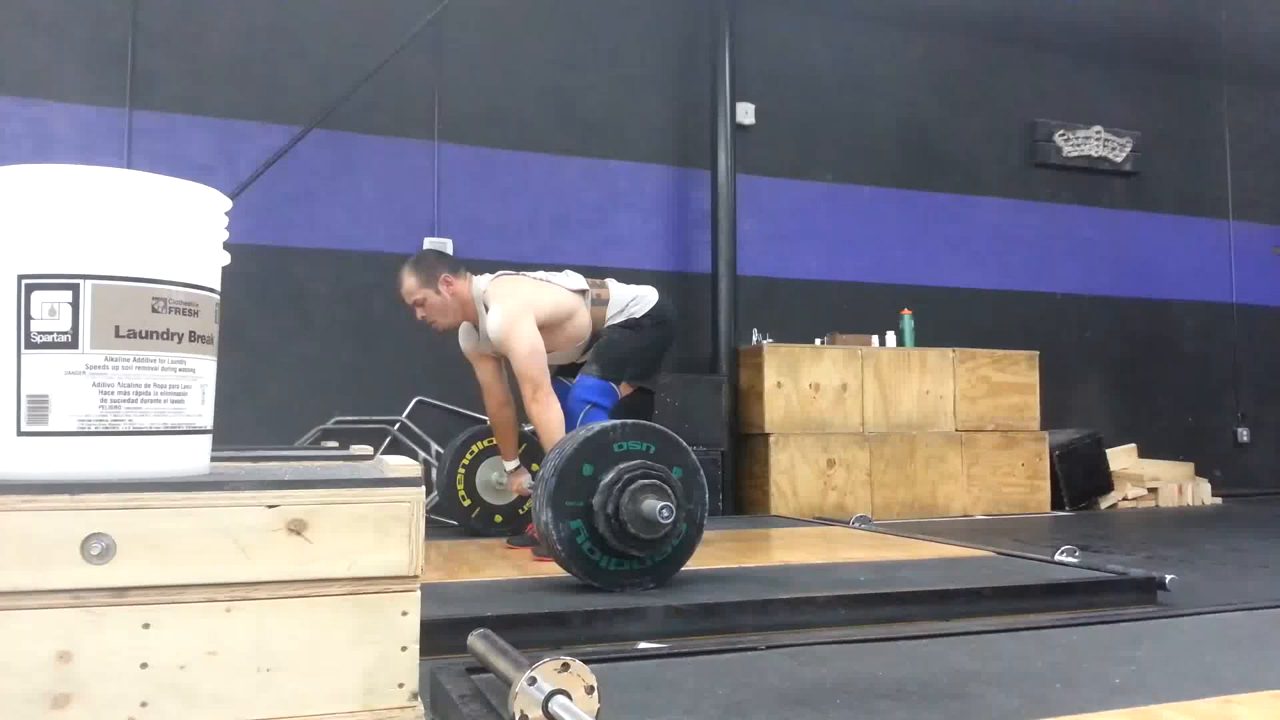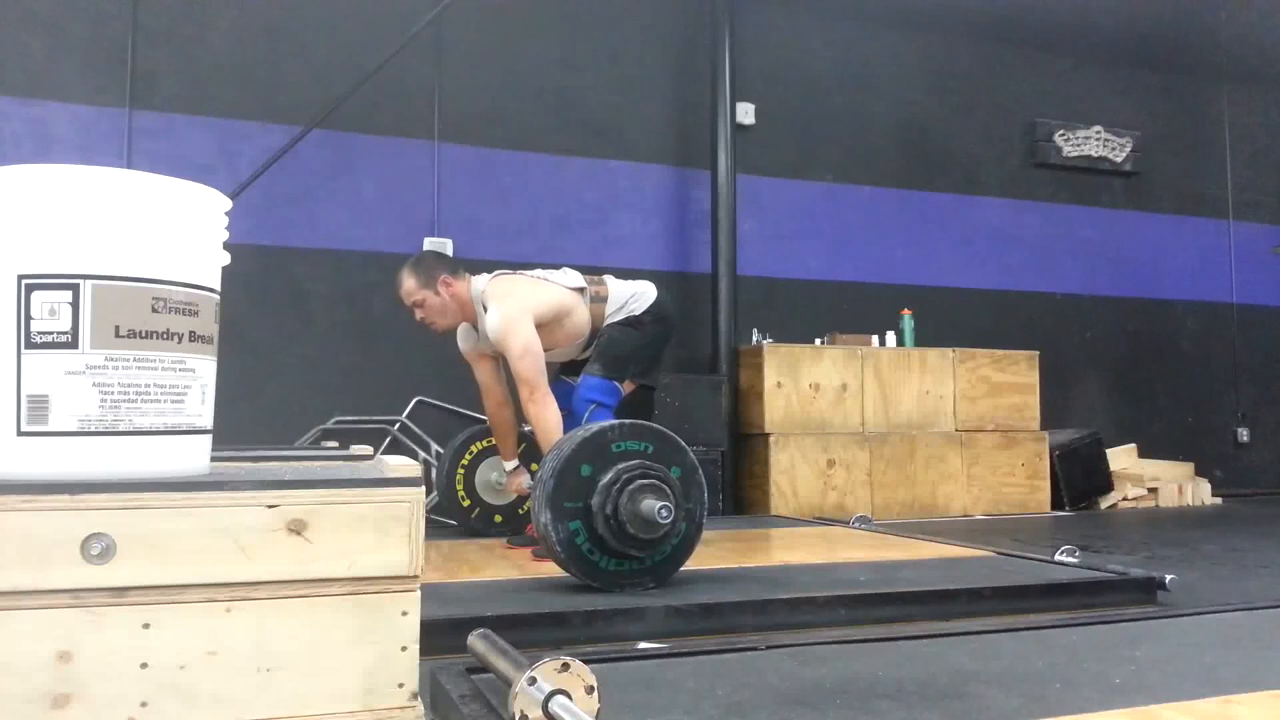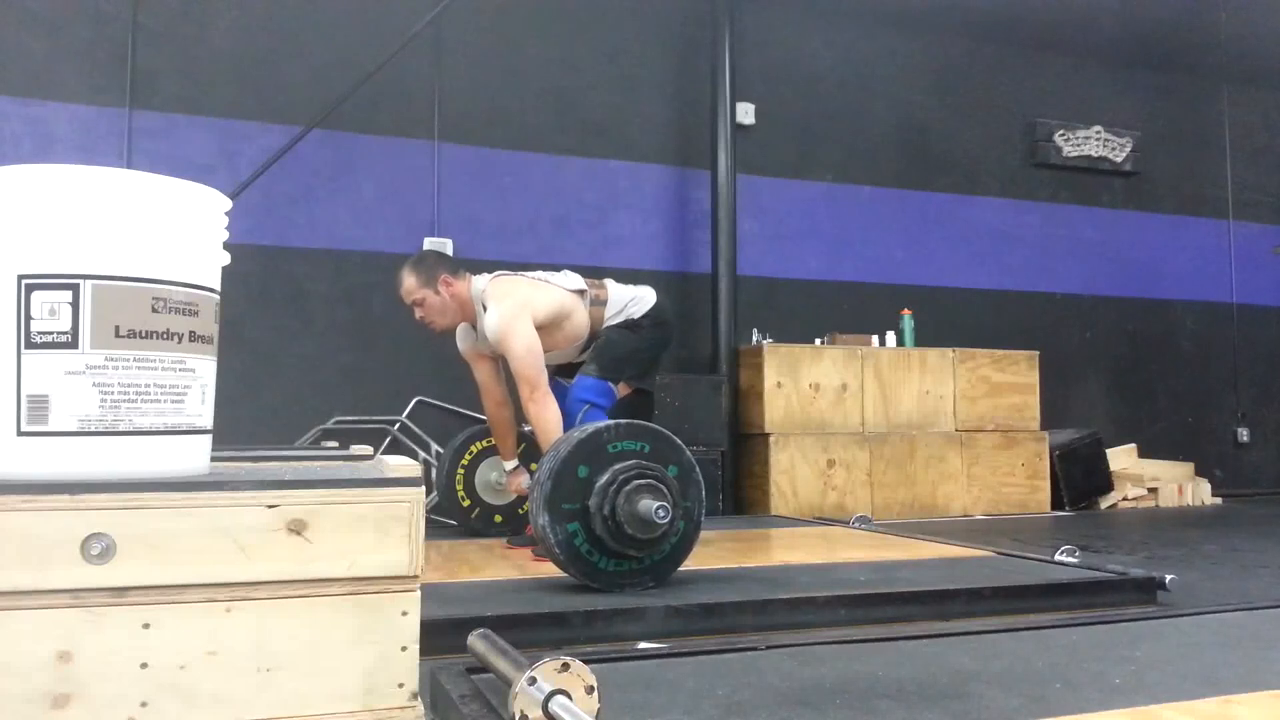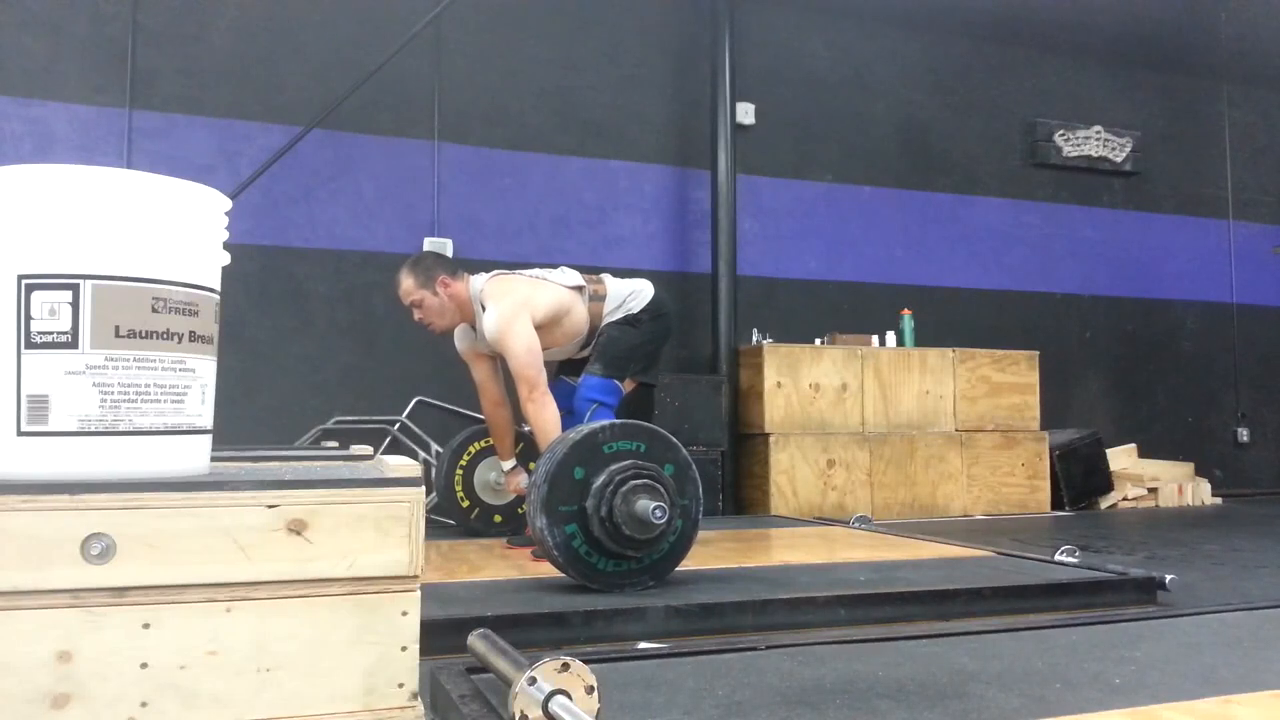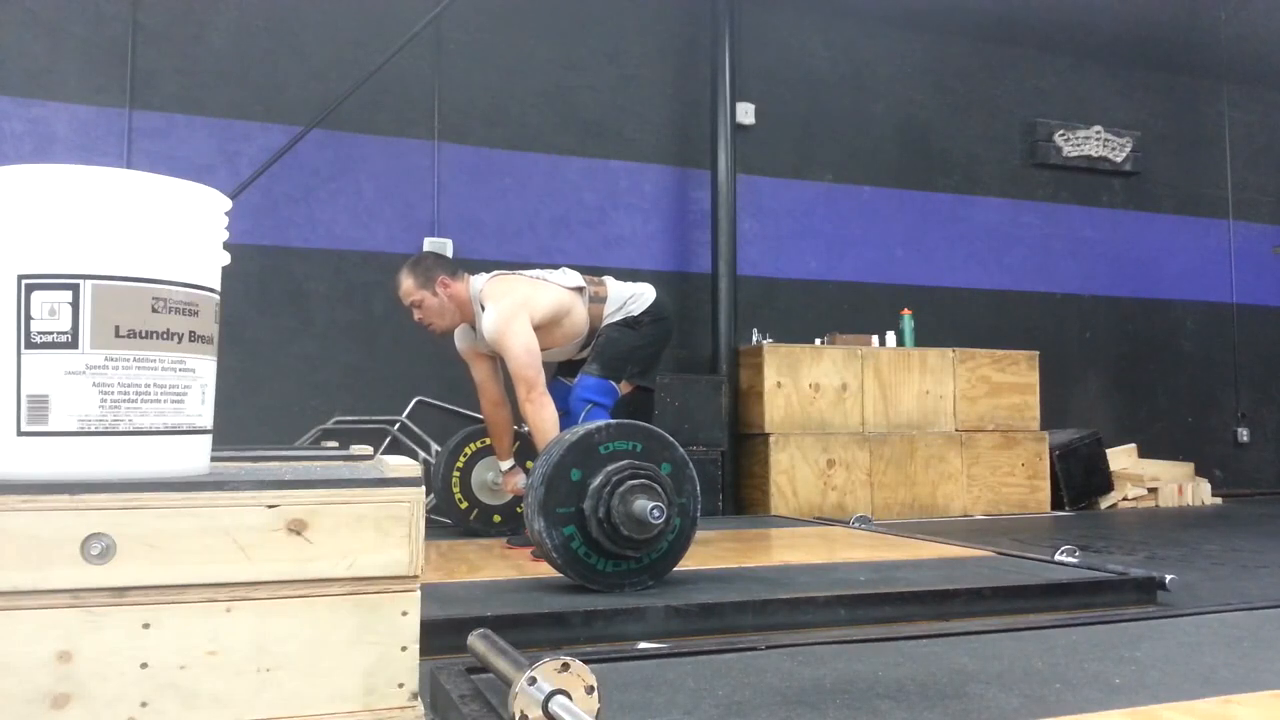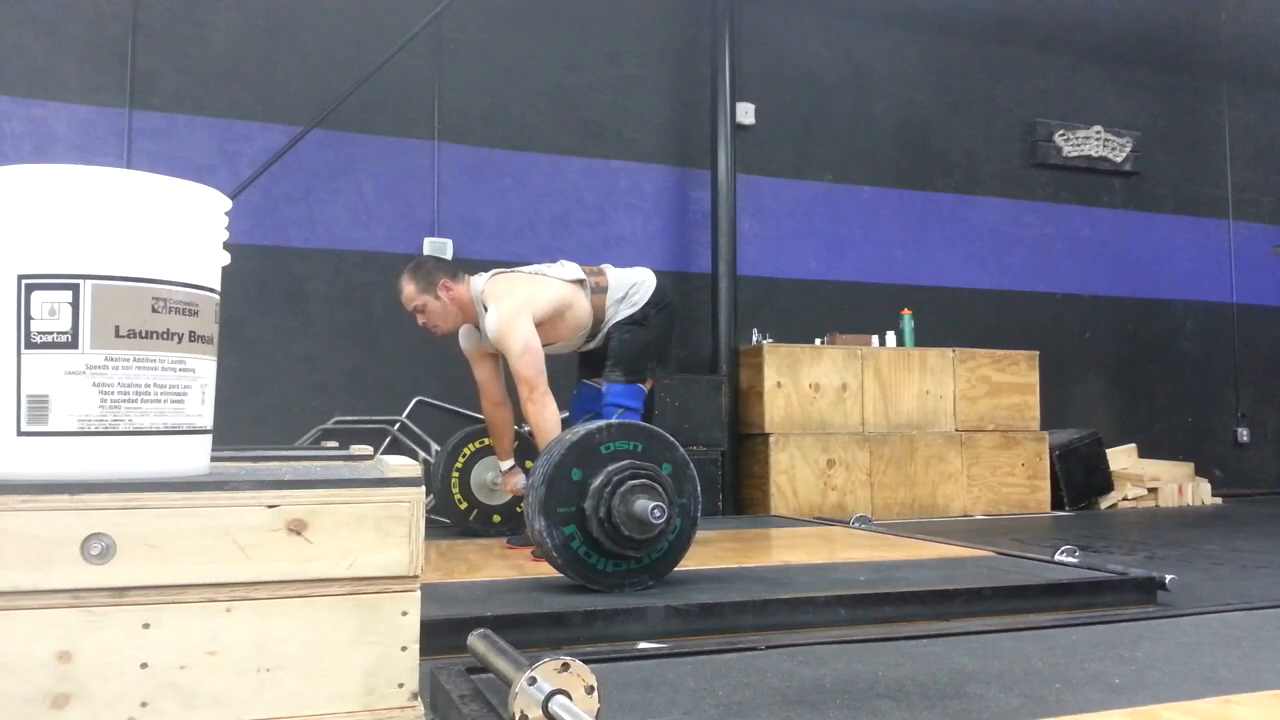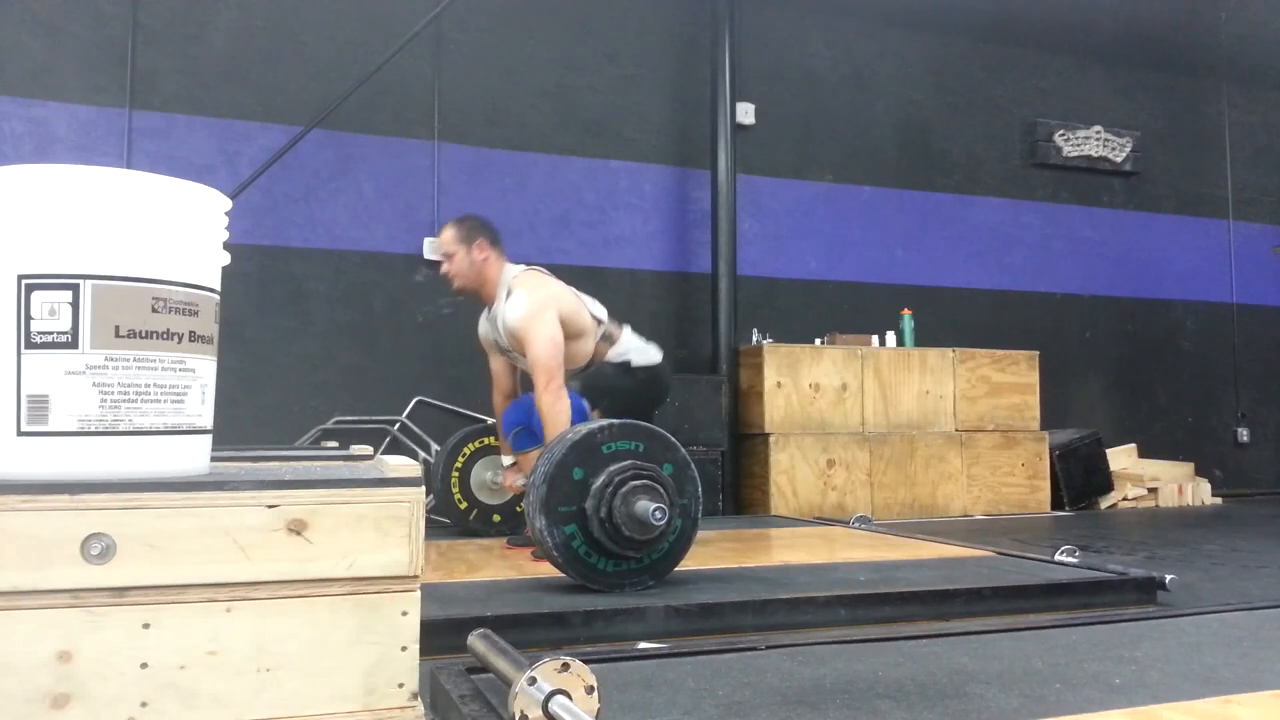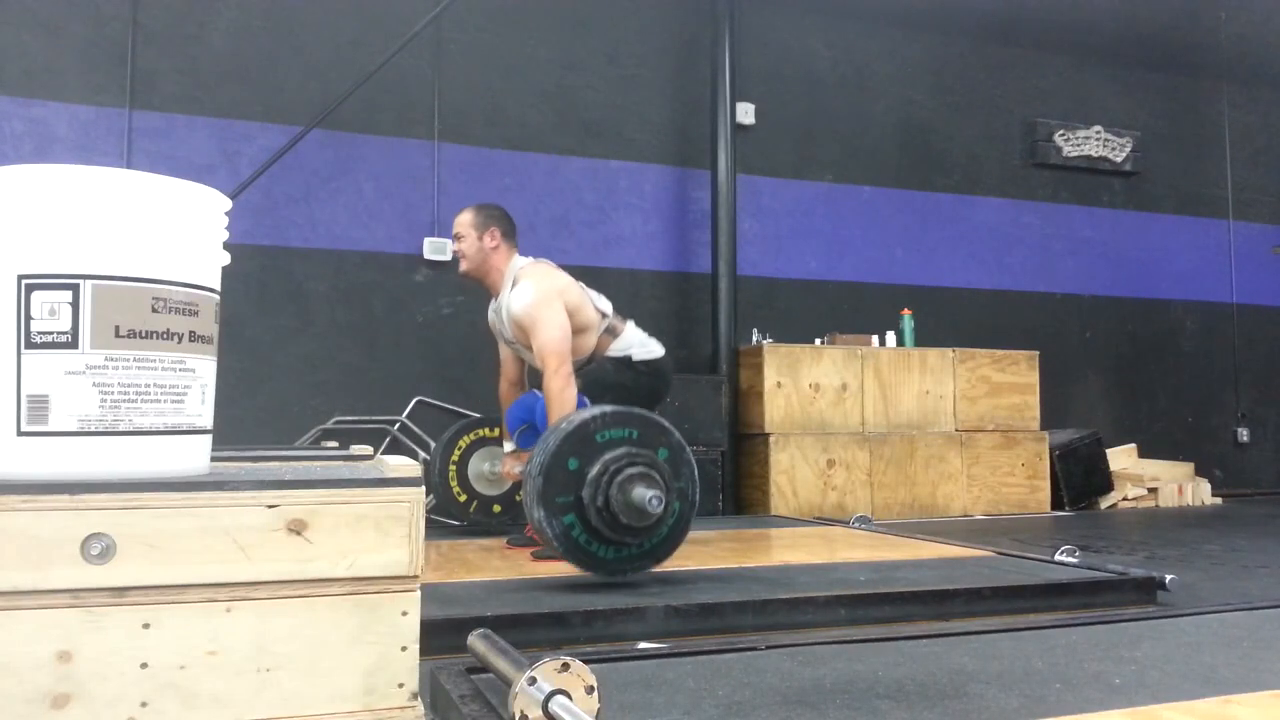
dt=0.3s
person 1, frame 1
left shoulder: (505, 313)
right shoulder: (471, 333)
left elbow: (539, 397)
right elbow: (498, 402)
right wrist: (513, 467)
left hip: (643, 318)
right hip: (606, 329)
left knee: (586, 401)
right knee: (560, 409)
person 1, frame 2
left shoulder: (504, 313)
right shoulder: (470, 332)
left elbow: (535, 397)
right elbow: (496, 401)
right wrist: (512, 466)
left hip: (643, 315)
right hip: (605, 325)
left knee: (591, 402)
right knee: (561, 407)
person 1, frame 3
left shoulder: (503, 314)
right shoulder: (469, 334)
left elbow: (536, 397)
right elbow: (495, 402)
right wrist: (512, 467)
left hip: (640, 319)
right hip: (603, 330)
left knee: (585, 402)
right knee: (558, 407)
person 1, frame 4
left shoulder: (502, 312)
right shoulder: (467, 334)
left elbow: (535, 396)
right elbow: (493, 401)
right wrist: (510, 466)
left hip: (639, 313)
right hip: (601, 325)
left knee: (592, 401)
right knee: (558, 407)
person 1, frame 5
left shoulder: (500, 313)
right shoulder: (468, 333)
left elbow: (533, 397)
right elbow: (492, 401)
right wrist: (508, 466)
left hip: (640, 316)
right hip: (602, 326)
left knee: (589, 401)
right knee: (560, 409)
person 1, frame 6
left shoulder: (503, 312)
right shoulder: (472, 331)
left elbow: (536, 396)
right elbow: (494, 401)
right wrist: (508, 466)
left hip: (642, 306)
right hip: (607, 319)
left knee: (617, 405)
right knee: (585, 412)
person 1, frame 7
left shoulder: (527, 300)
right shoulder: (490, 318)
left elbow: (551, 388)
right elbow: (503, 393)
right wrist: (512, 465)
left hip: (638, 372)
right hip: (604, 374)
left knee: (546, 418)
right knee: (516, 420)
person 1, frame 8
left shoulder: (532, 291)
right shoulder: (499, 306)
left elbow: (559, 376)
right elbow: (511, 381)
right wrist: (511, 449)
left hip: (638, 366)
right hip: (604, 368)
left knee: (554, 415)
right knee: (521, 415)
